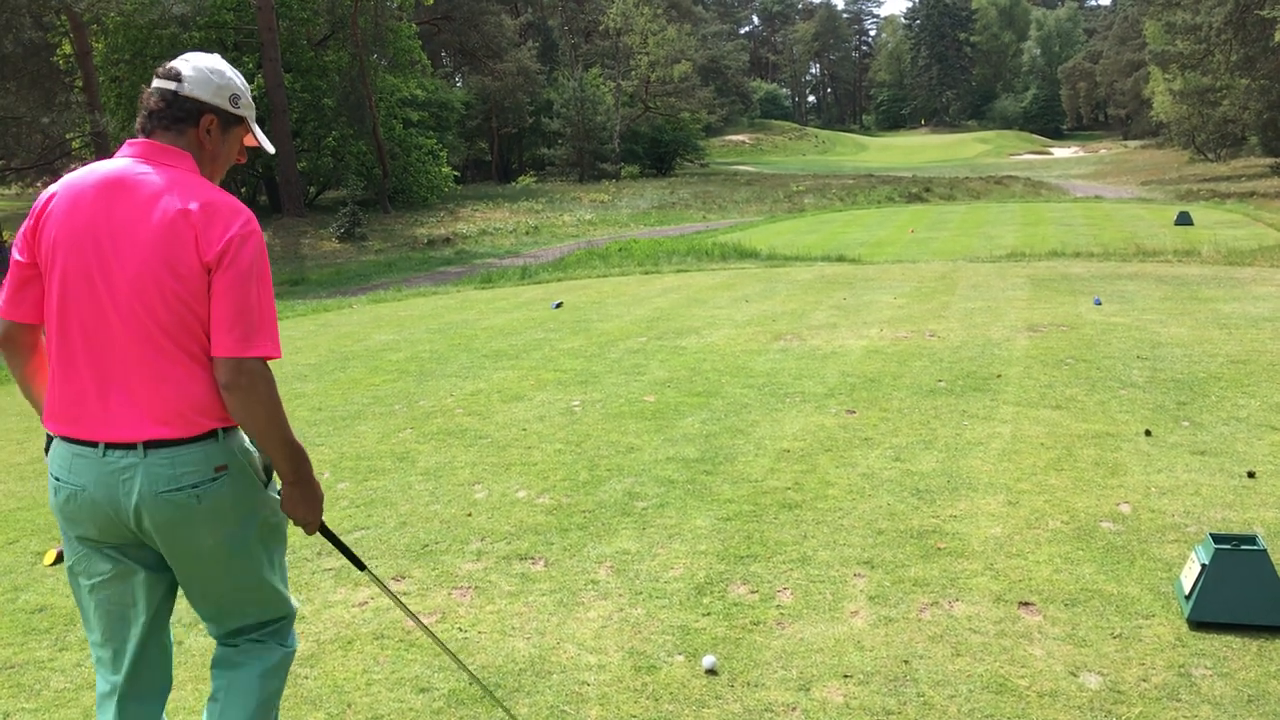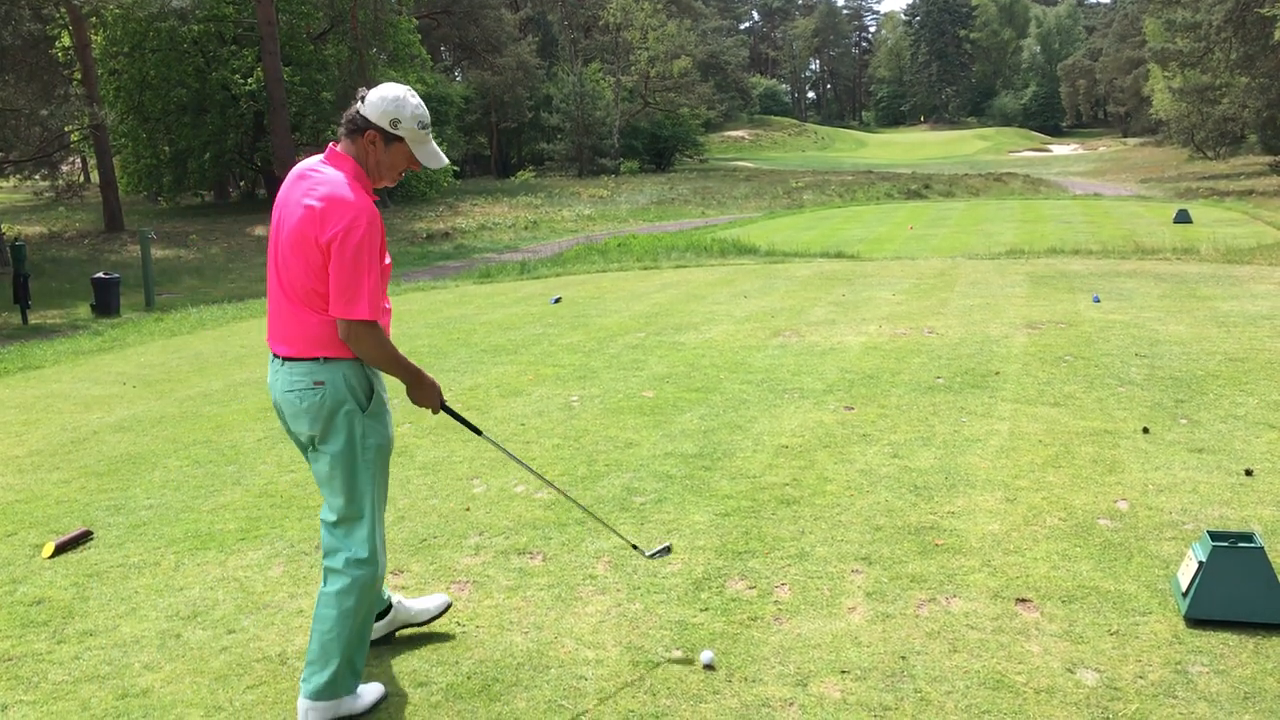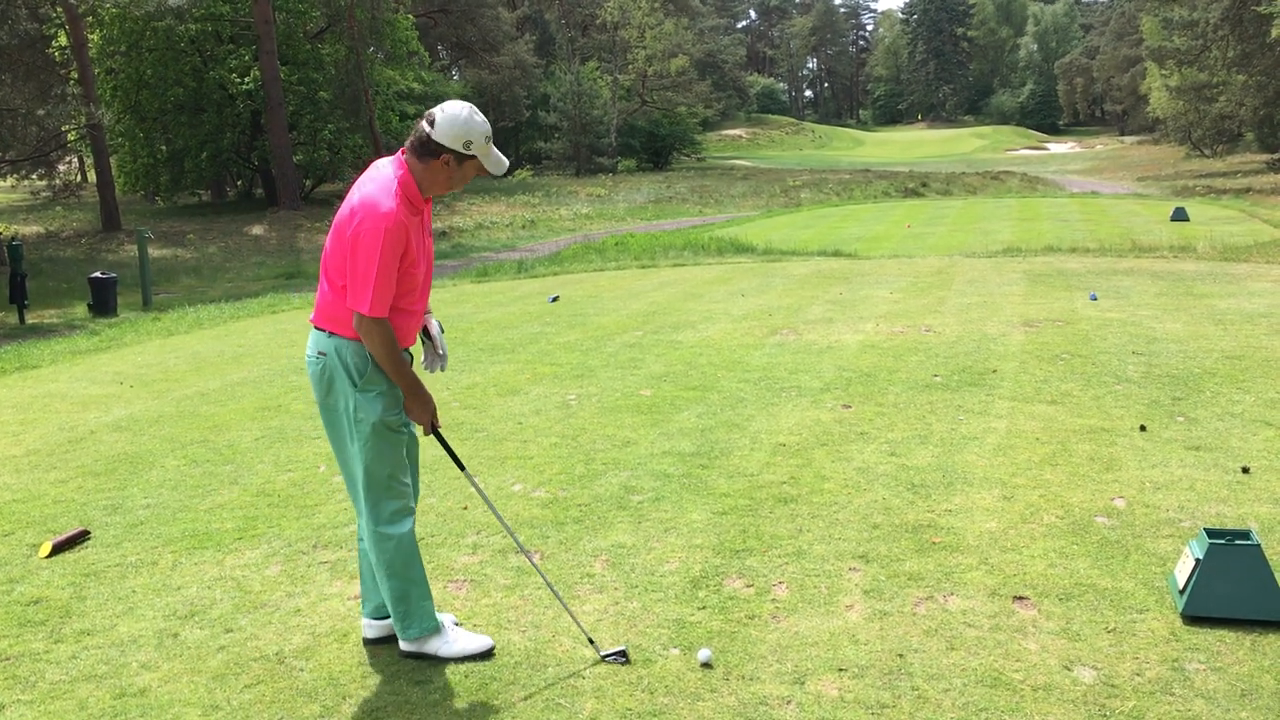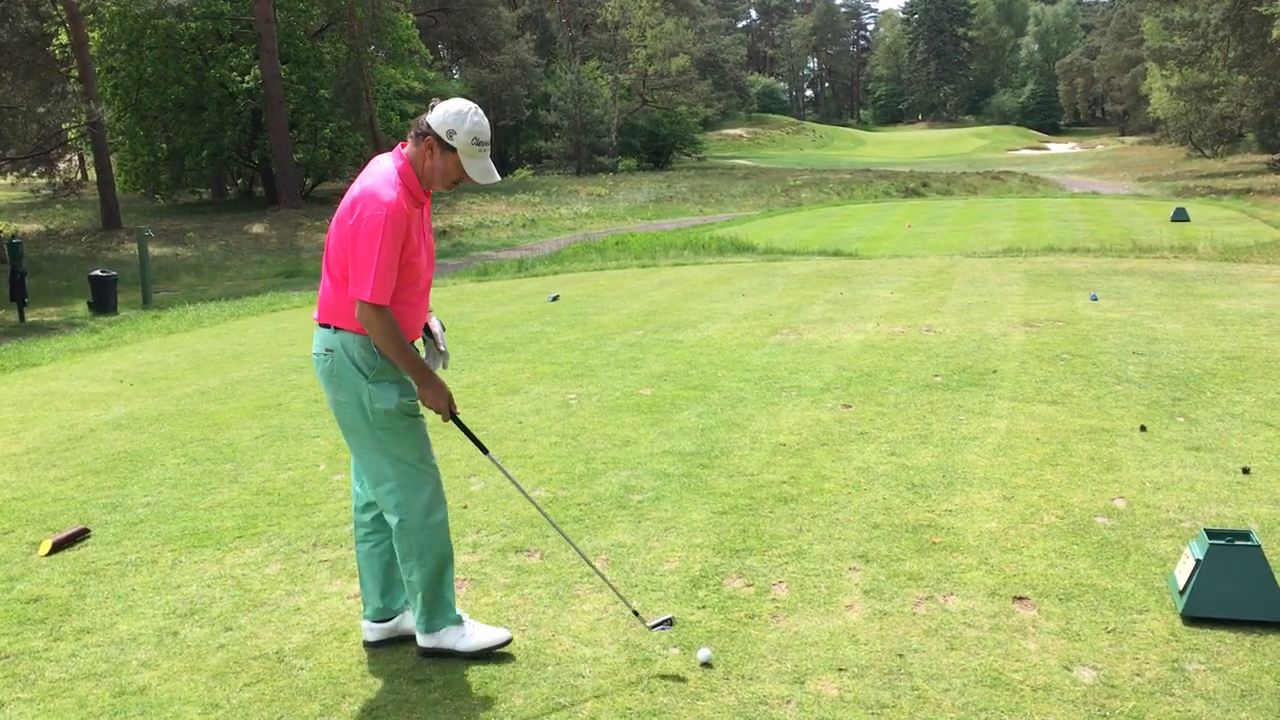
dt=1s
person 1, frame 1
left shoulder: (60, 198)
right shoulder: (225, 219)
right elbow: (238, 377)
left wrist: (59, 412)
right wrist: (296, 473)
left hip: (80, 472)
right hip: (193, 471)
right knee: (258, 632)
person 1, frame 2
left shoulder: (303, 176)
right shoulder: (354, 210)
right elbow: (358, 331)
right wrist: (415, 378)
left hip: (290, 373)
right hip: (333, 383)
left knee: (349, 510)
right knee: (352, 538)
left ankle: (372, 610)
person 1, frame 3
left shoulder: (411, 184)
right shoulder: (383, 212)
right elbow: (367, 322)
left wrist: (427, 321)
right wrist: (414, 393)
left hip: (375, 356)
right hip: (352, 362)
left knee: (394, 490)
right knee: (386, 501)
left ankle: (384, 611)
right ankle: (417, 629)
person 1, frame 4
left shoulder: (408, 181)
right shoulder: (384, 200)
right elbow: (369, 310)
left wrist: (425, 318)
right wrist: (425, 379)
left hip: (373, 352)
right hip: (360, 356)
left knee: (379, 491)
right knee: (415, 491)
left ankle: (385, 613)
right ankle: (437, 623)
